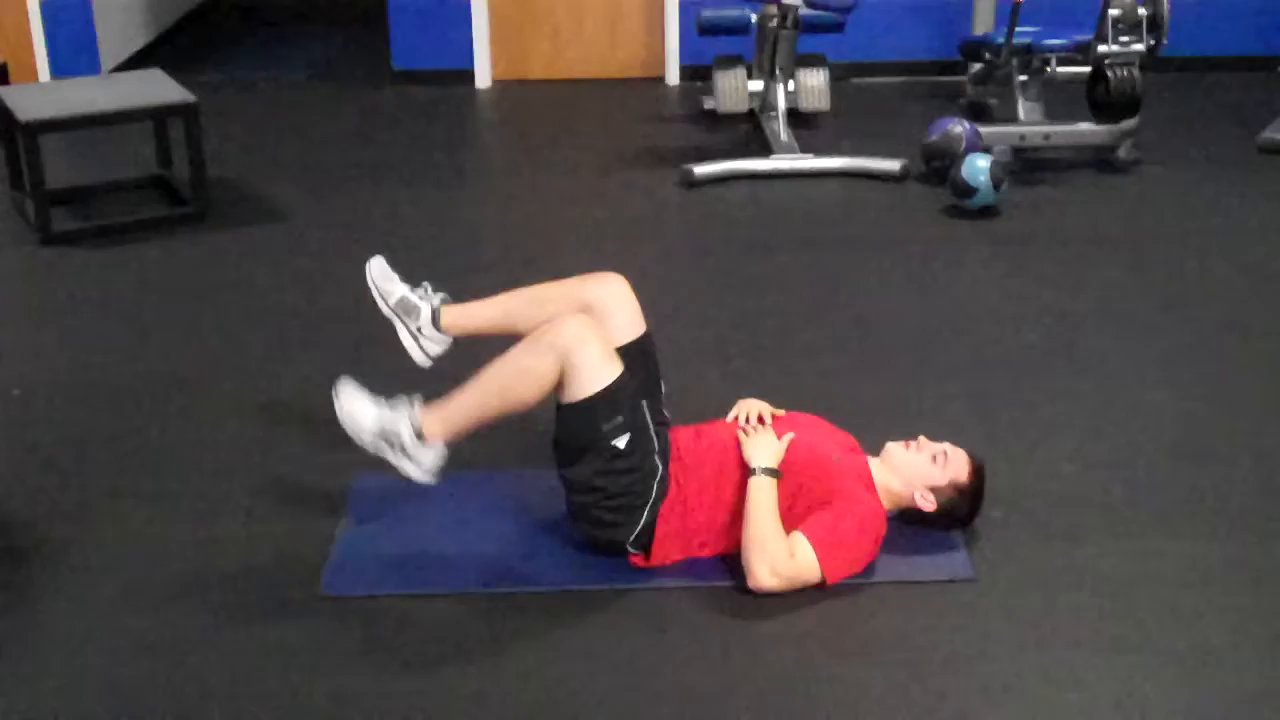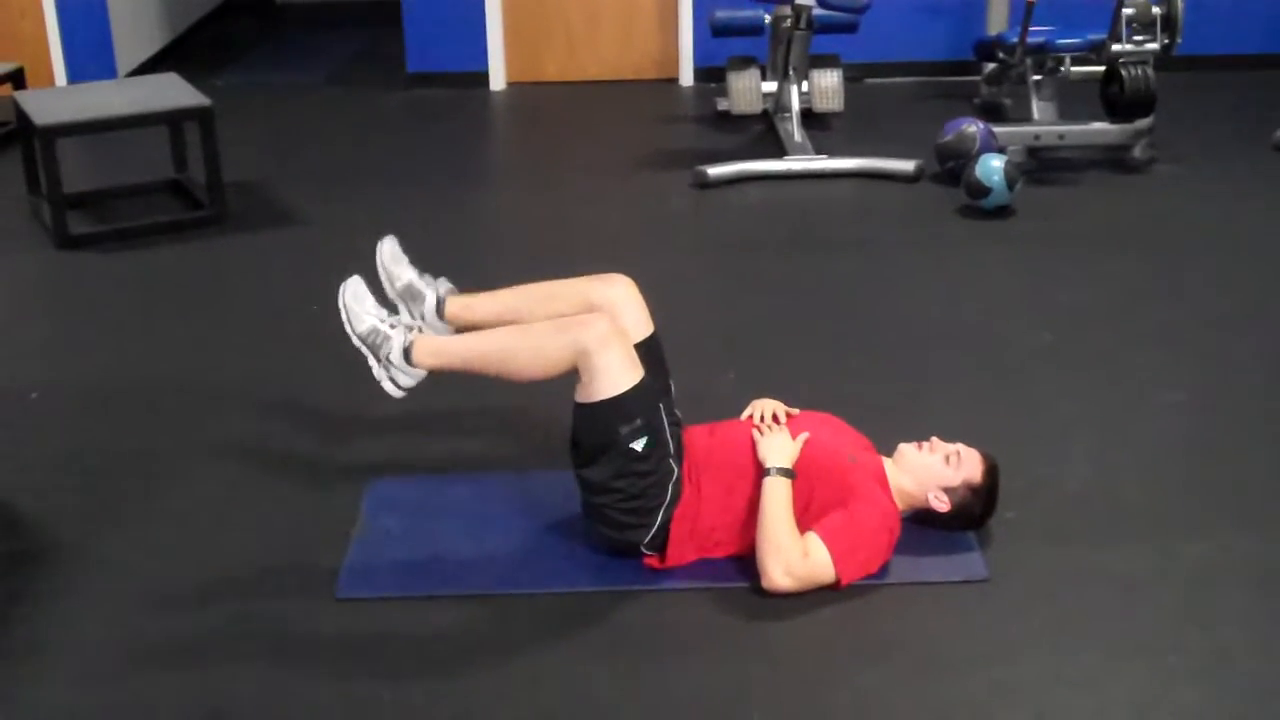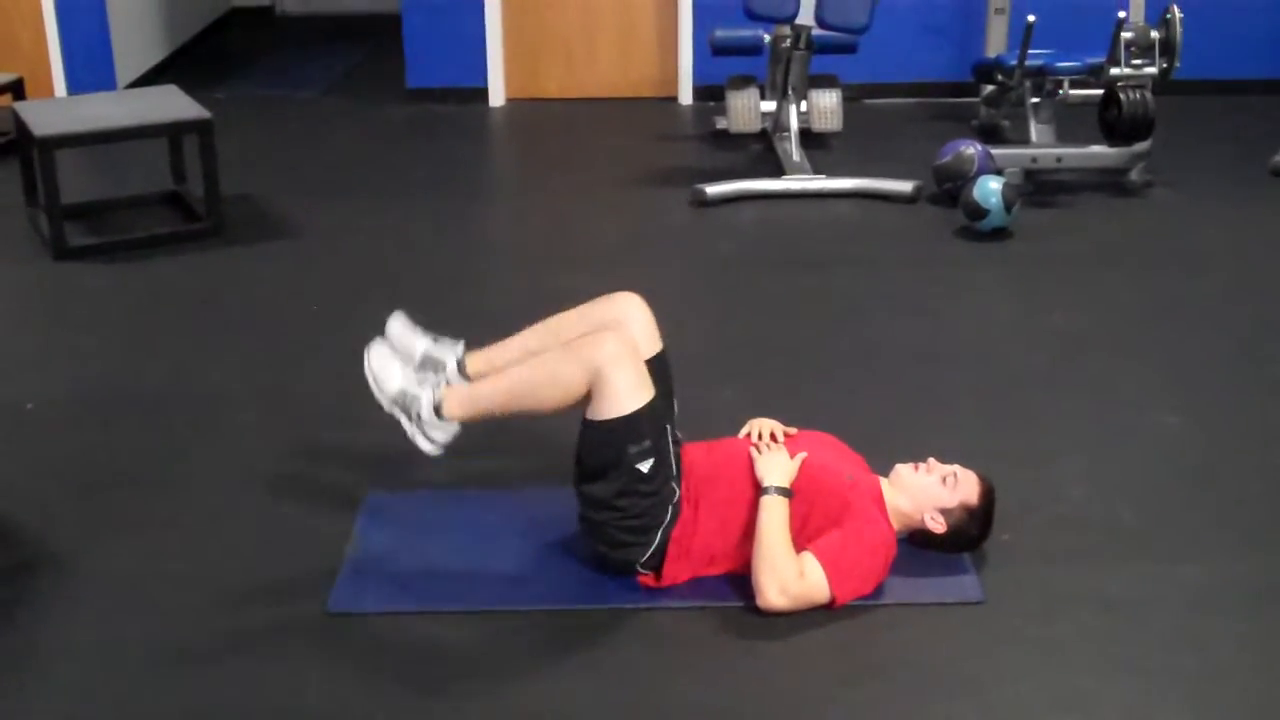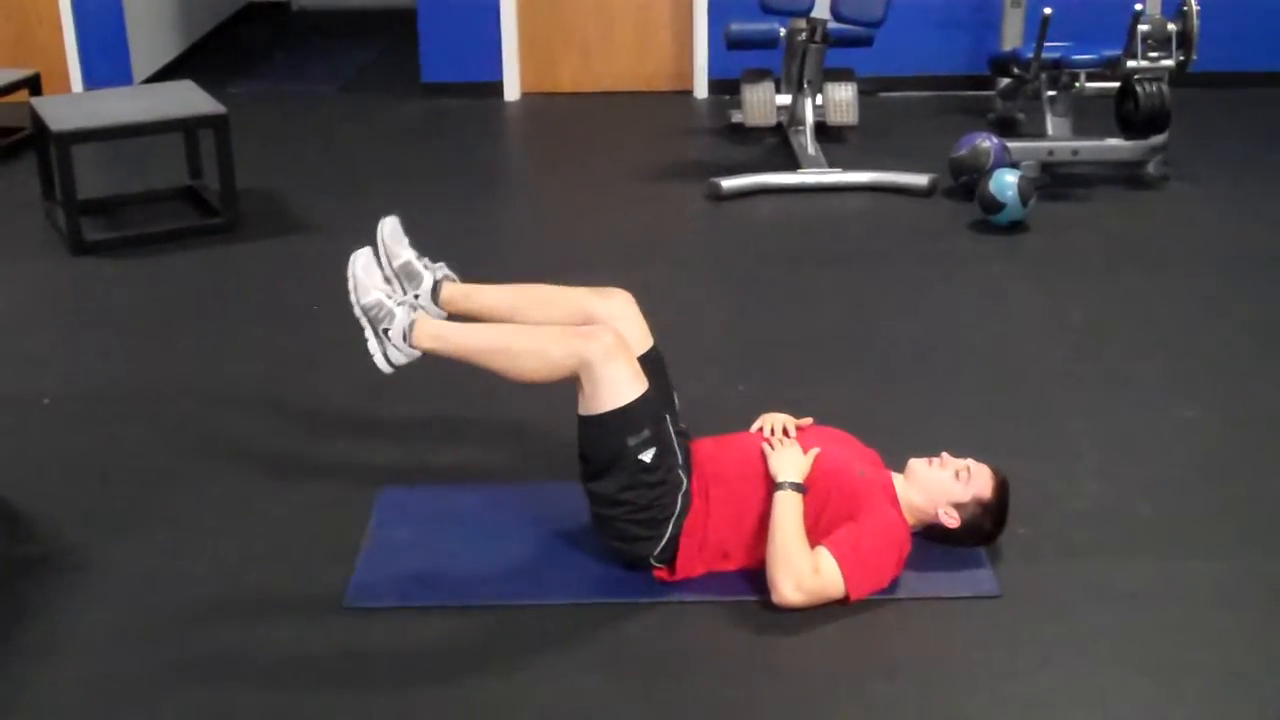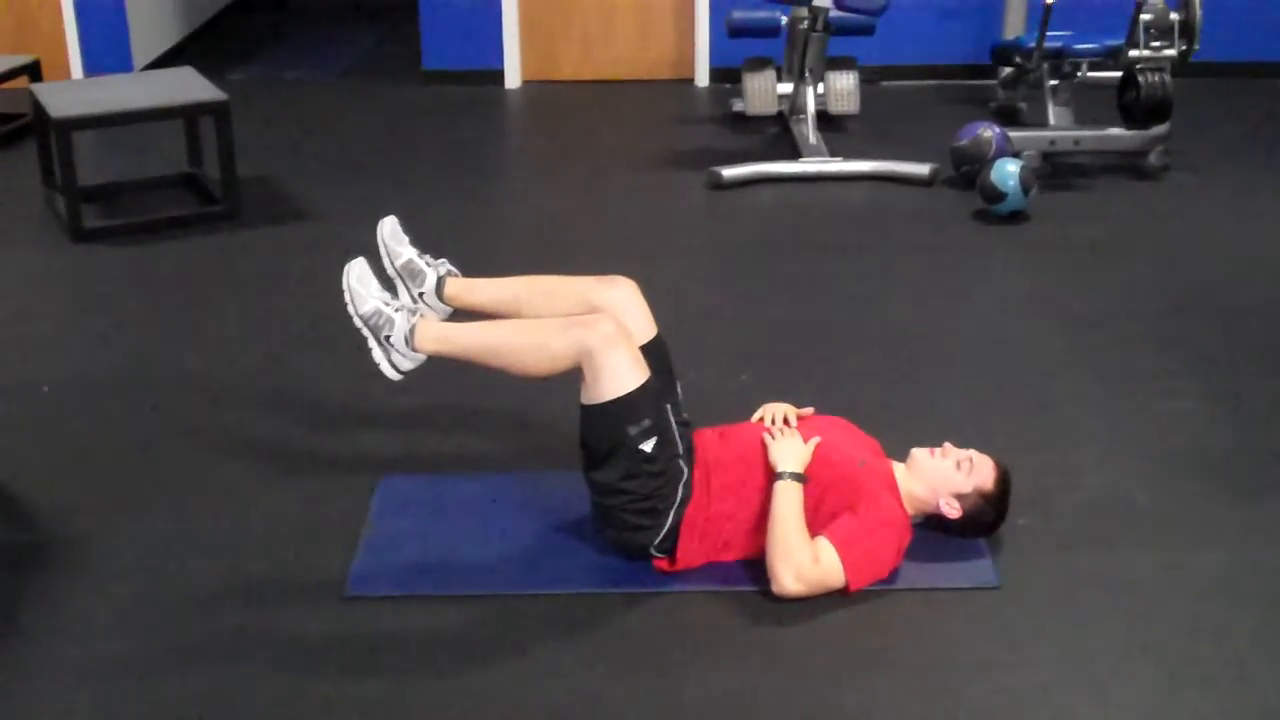
dt=1s
person 1, frame 1
left shoulder: (861, 518)
right shoulder: (848, 455)
left elbow: (765, 572)
left wrist: (762, 469)
right wrist: (754, 410)
left hip: (636, 508)
right hip: (659, 453)
left knee: (573, 333)
right knee: (606, 291)
left ankle: (422, 434)
right ankle: (437, 321)
person 1, frame 2
left shoulder: (873, 520)
right shoulder: (859, 453)
left elbow: (779, 572)
left wrist: (777, 469)
right wrist: (769, 410)
left hip: (648, 507)
right hip: (671, 453)
left knee: (597, 332)
right knee: (611, 291)
left ankle: (409, 355)
right ankle: (438, 308)
person 1, frame 3
left shoulder: (870, 539)
right shoulder: (855, 470)
left elbow: (776, 592)
left wrist: (775, 488)
right wrist: (766, 429)
left hip: (647, 529)
right hip: (672, 472)
left knee: (610, 351)
right knee: (625, 311)
left ankle: (439, 409)
right ankle: (459, 369)
person 1, frame 4
left shoulder: (884, 536)
right shoulder: (869, 468)
left elbow: (790, 589)
left wrist: (788, 483)
right wrist: (778, 424)
left hip: (659, 521)
right hip: (681, 467)
left knee: (597, 344)
right knee: (610, 305)
left ankle: (410, 333)
right ankle: (437, 293)
person 1, frame 5
left shoulder: (884, 525)
right shoulder: (869, 456)
left elbow: (790, 578)
left wrist: (789, 472)
right wrist: (780, 412)
left hip: (661, 510)
right hip: (684, 454)
left knee: (599, 334)
right knee: (616, 294)
left ankle: (411, 339)
right ankle: (441, 290)
